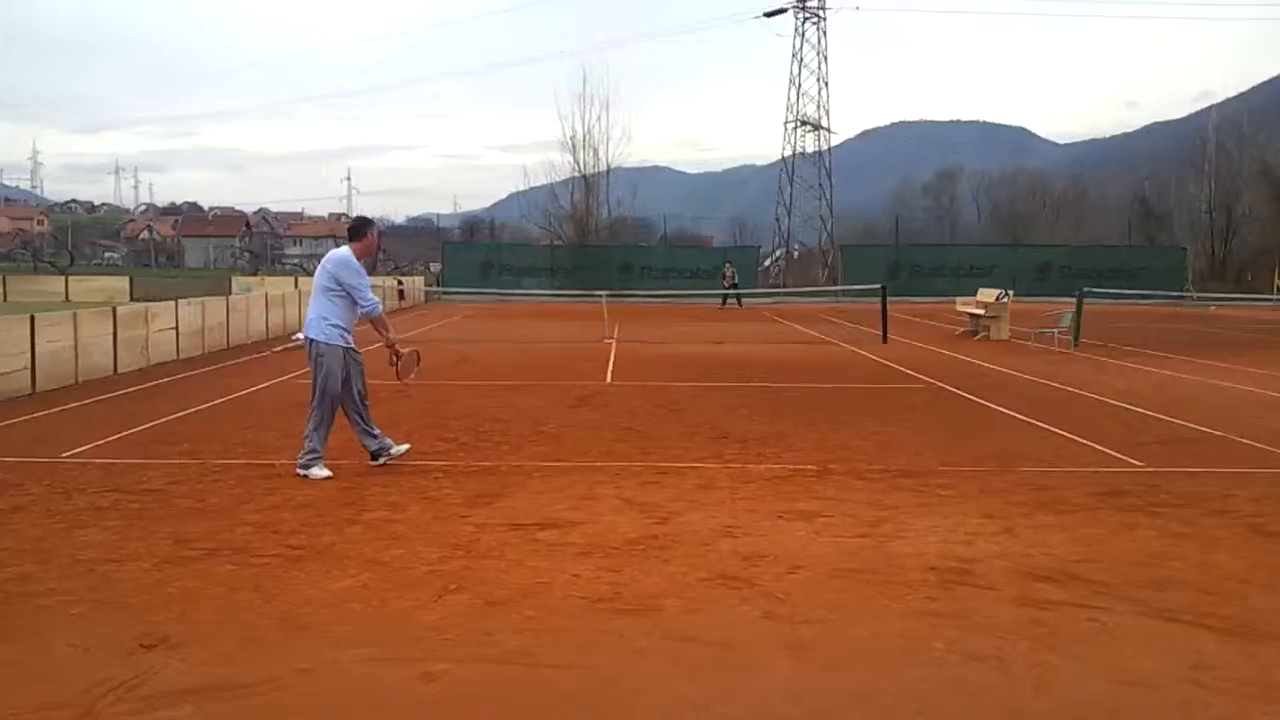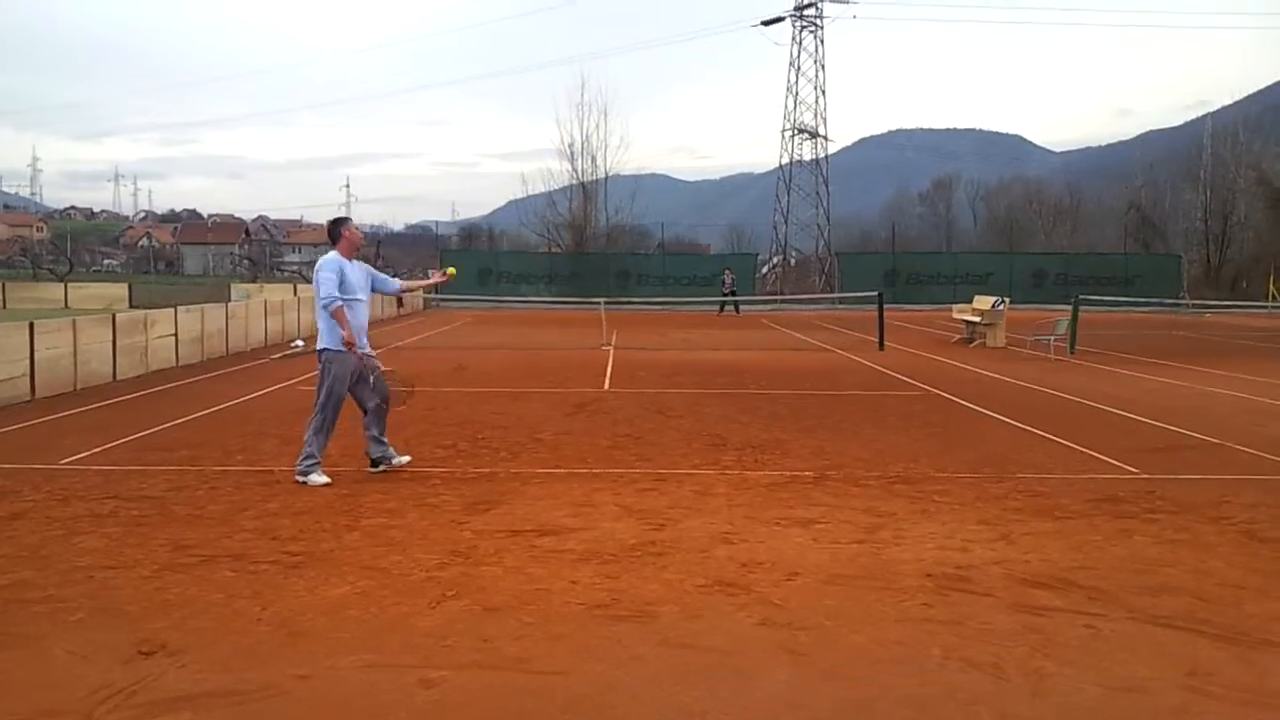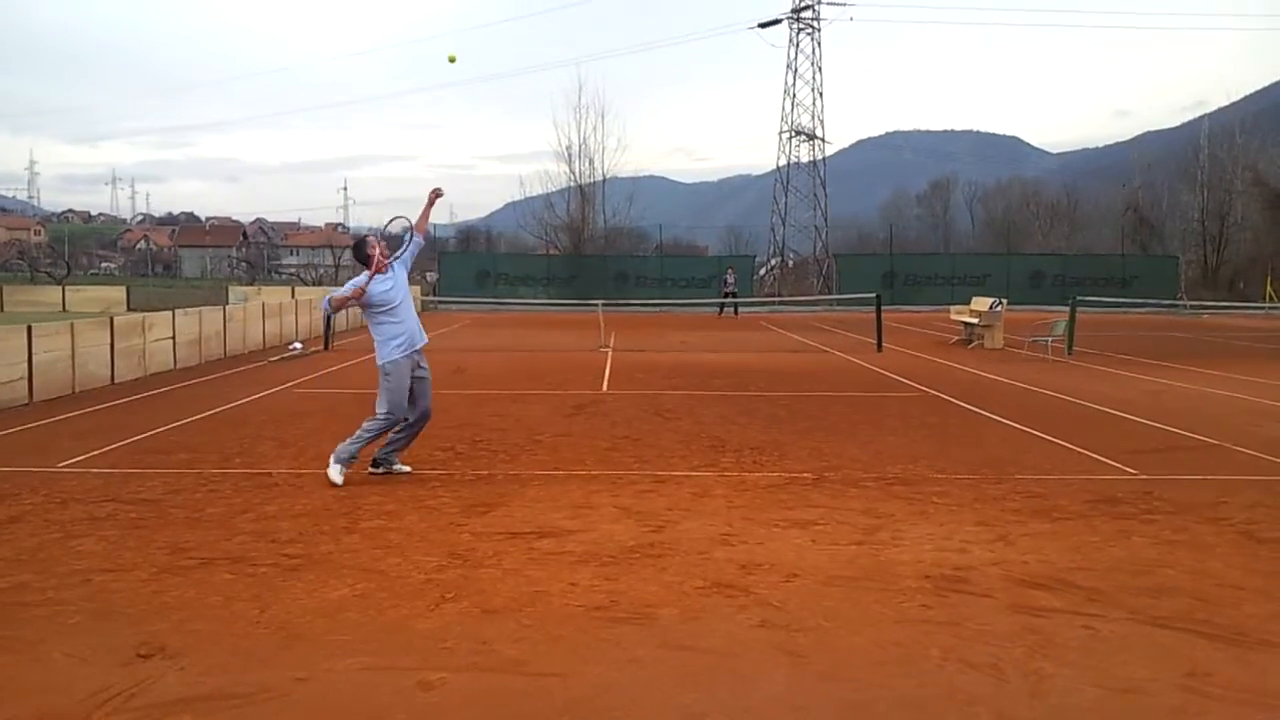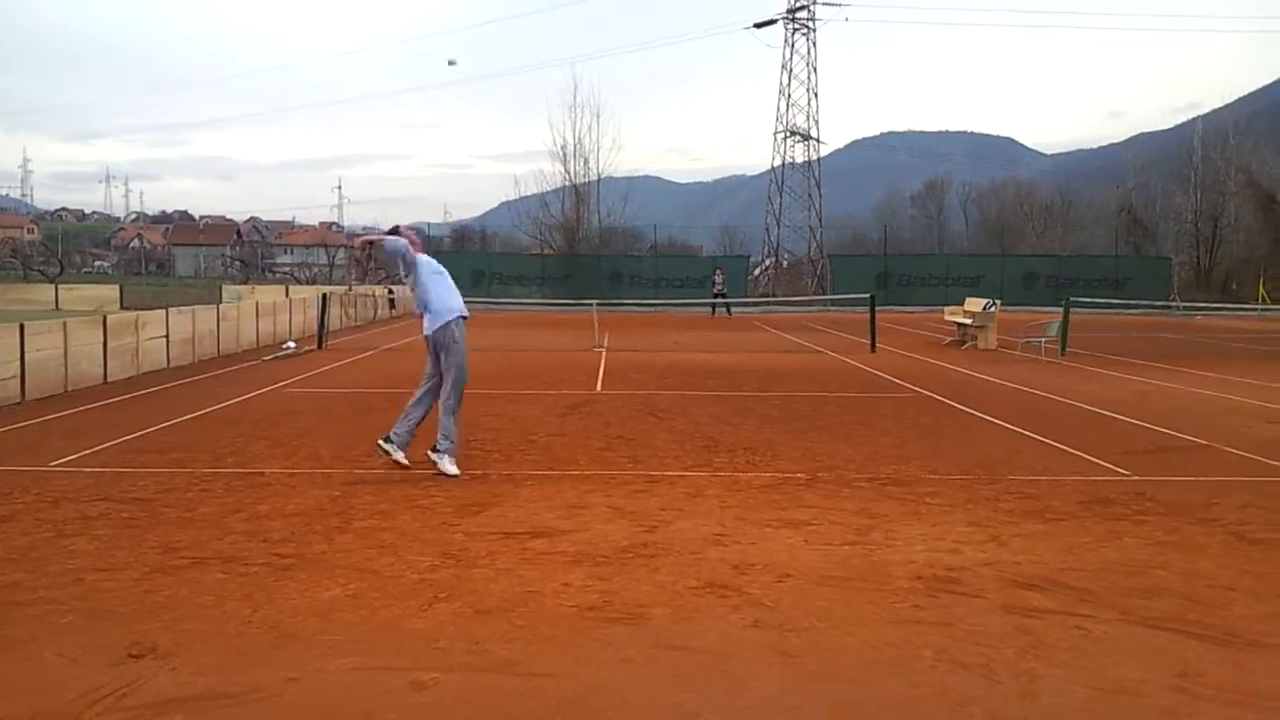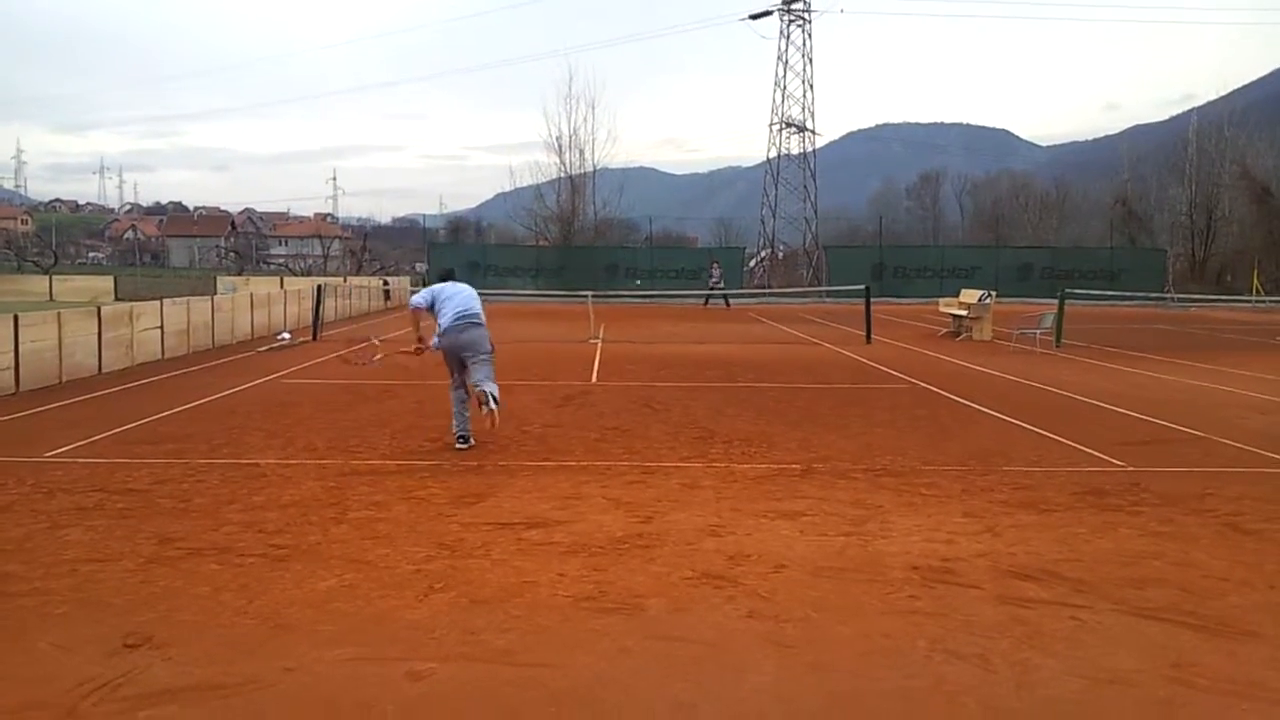
dt=0.4s
person 1, frame 1
left shoulder: (352, 263)
right shoulder: (342, 260)
left elbow: (366, 309)
right elbow: (370, 305)
left wrist: (387, 339)
right wrist: (389, 333)
left hip: (342, 341)
right hip: (325, 339)
left knee: (356, 398)
right knee: (327, 399)
left ankle: (379, 448)
right ankle: (309, 461)
person 1, frame 2
left shoulder: (362, 269)
right shoulder: (329, 263)
left elbow: (393, 285)
right elbow: (329, 298)
left wrist: (428, 282)
right wrist: (346, 330)
left hip: (360, 350)
right hip: (336, 349)
left knee: (377, 401)
right knee: (327, 409)
left ankle: (380, 456)
right ankle: (307, 467)
person 1, frame 3
left shoulder: (398, 267)
right shoulder: (361, 284)
left elbow: (416, 236)
right elbow: (329, 305)
left wrist: (429, 205)
right wrist: (349, 297)
left hip: (415, 354)
right hip: (393, 359)
left knee: (421, 412)
right knee: (390, 416)
left ankle: (384, 460)
right ankle: (341, 458)
person 1, frame 4
left shoulder: (423, 263)
right shoulder: (412, 260)
right elbow: (394, 242)
left hip: (438, 328)
right hip: (448, 325)
left knee: (429, 392)
right knee: (452, 392)
left ankle: (395, 440)
right ankle: (444, 452)
person 1, frame 5
left shoulder: (433, 290)
right shoulder: (469, 291)
left elbow: (416, 303)
left wrist: (418, 334)
right wrist: (431, 344)
left hip: (448, 337)
right hip: (476, 333)
left knee: (458, 384)
right knee: (484, 380)
left ankle: (462, 435)
right ankle: (486, 395)
